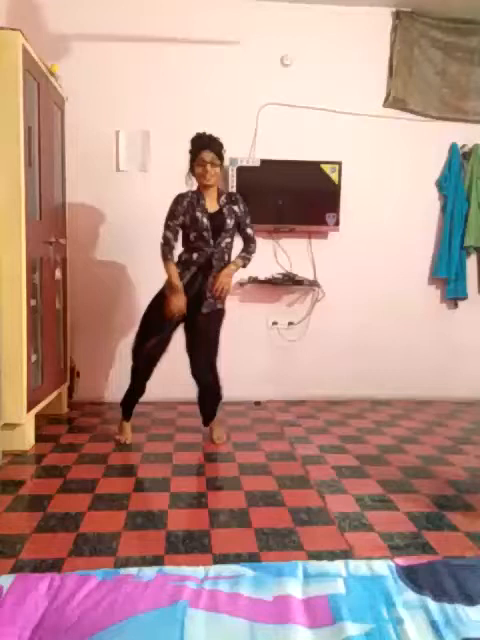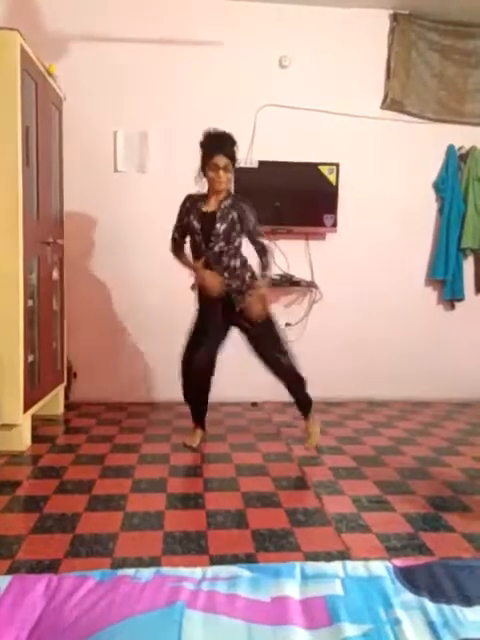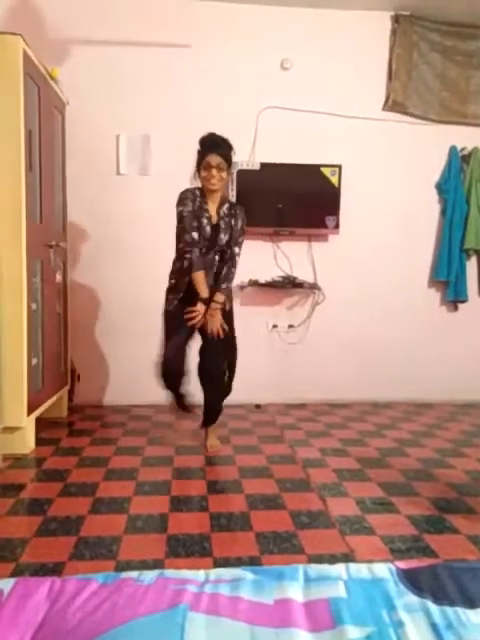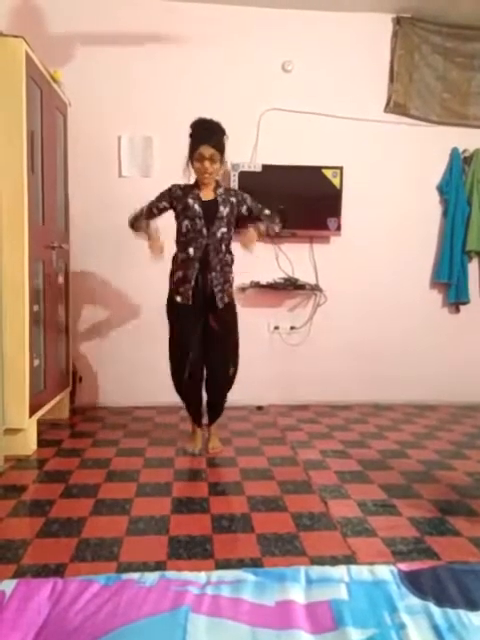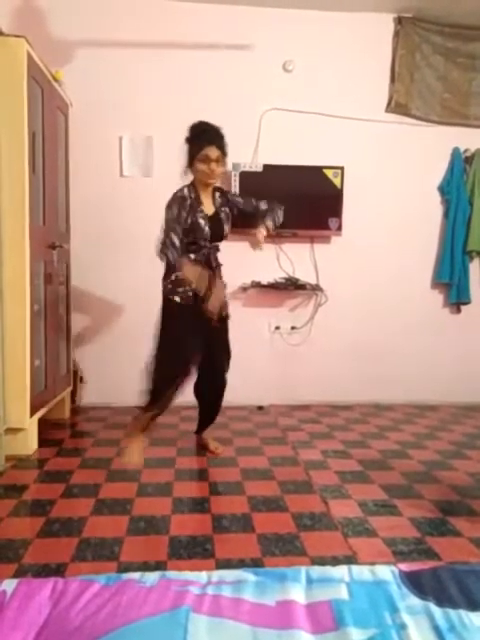
dt=1s
person 1, frame 1
left shoulder: (235, 203)
right shoulder: (184, 202)
left elbow: (251, 243)
right elbow: (167, 245)
left wrist: (231, 269)
right wrist: (175, 289)
left hip: (213, 289)
right hip: (183, 282)
left knee: (204, 362)
right knee: (147, 350)
left ankle: (211, 419)
right ankle: (126, 417)
person 1, frame 2
left shoulder: (239, 208)
right shoulder: (190, 204)
left elbow: (262, 249)
right elbow: (176, 247)
left wrist: (259, 290)
right wrist: (199, 270)
left hip: (243, 291)
right hip: (213, 296)
left knee: (274, 354)
right knee: (196, 361)
left ankle: (309, 416)
right ankle: (198, 425)
person 1, frame 3
left shoulder: (236, 212)
right shoulder: (188, 199)
left elbow: (231, 262)
right elbow: (192, 249)
left wrist: (217, 306)
right wrist: (204, 300)
left hip: (218, 294)
right hip: (184, 291)
left knee: (218, 366)
right knee: (172, 360)
left ankle: (210, 427)
right ankle: (182, 406)
person 1, frame 4
left shoulder: (234, 198)
right shoulder: (178, 194)
left elbow: (273, 222)
right elbow: (137, 219)
left wrist: (255, 227)
right wrist: (149, 231)
left hip: (219, 291)
right hip: (184, 290)
left knee: (222, 364)
right knee: (187, 364)
left ankle: (212, 427)
right ankle: (196, 425)
person 1, frame 5
left shoulder: (227, 200)
right shoulder: (182, 201)
left elbow: (272, 210)
right elbow: (169, 251)
left wrist: (262, 229)
right wrist: (205, 284)
left hip: (212, 292)
right hip: (181, 295)
left knee: (216, 369)
right knee: (175, 367)
left ankle: (202, 433)
right ankle: (138, 432)
